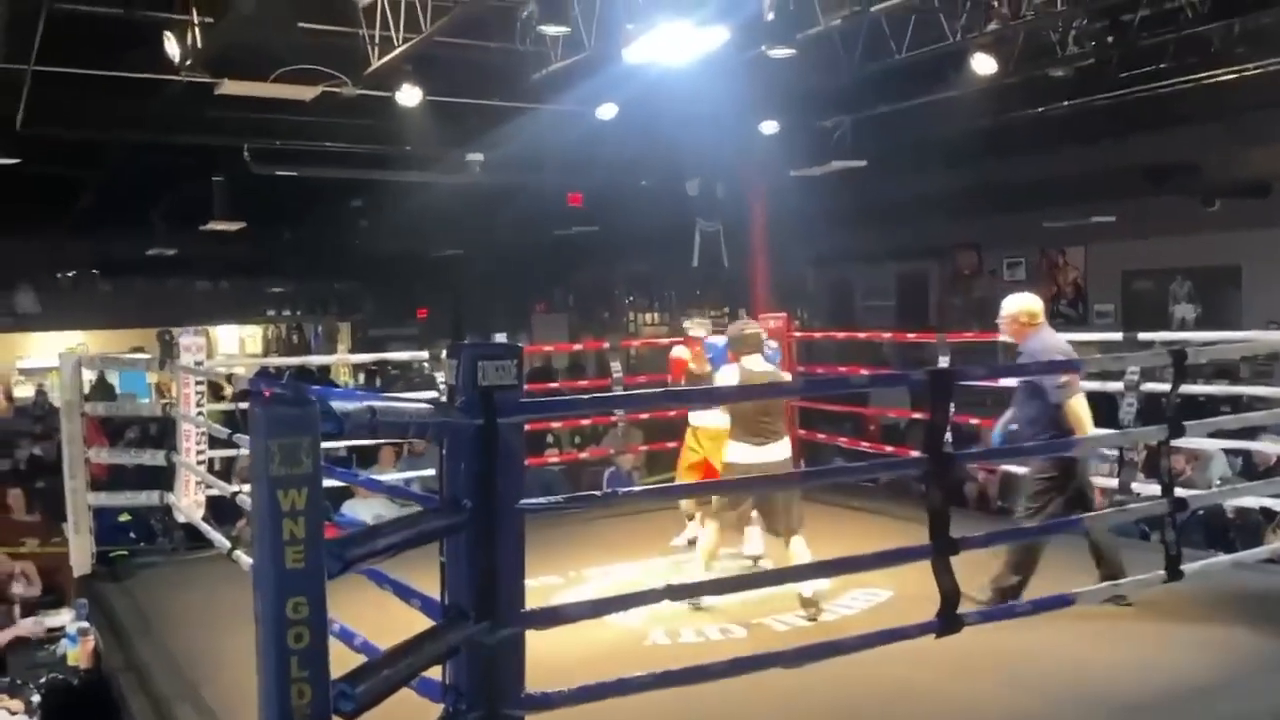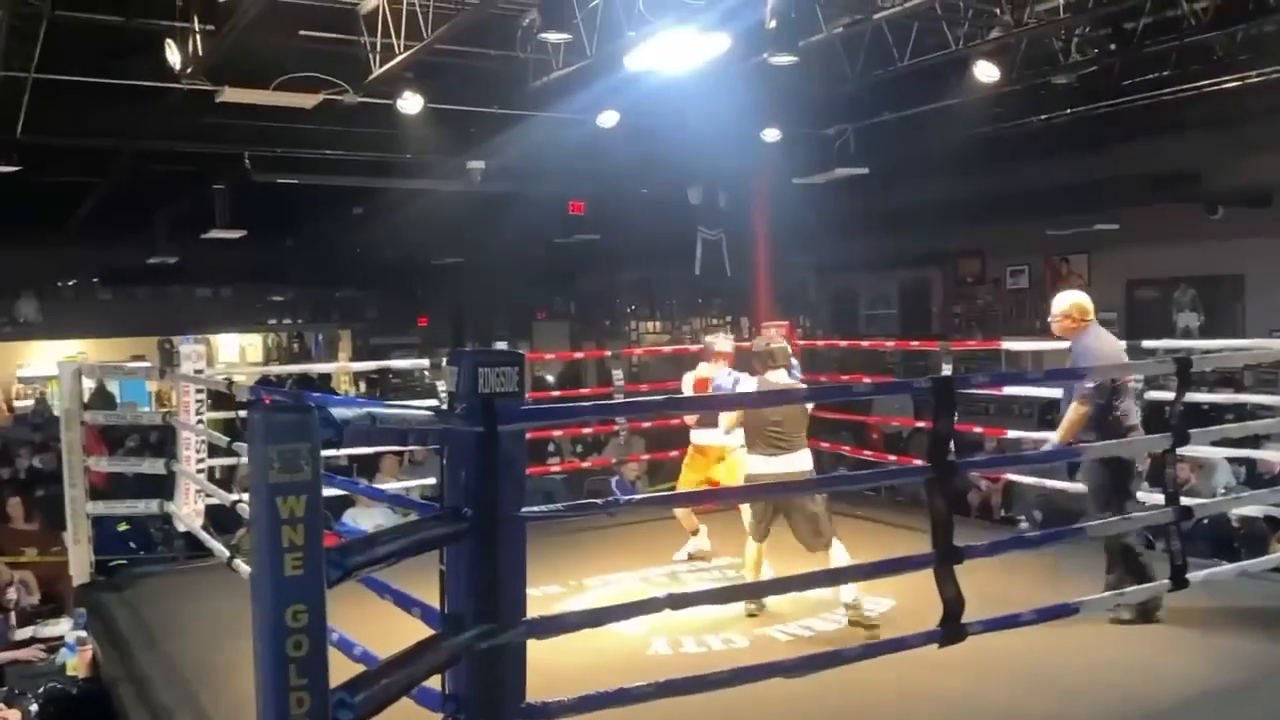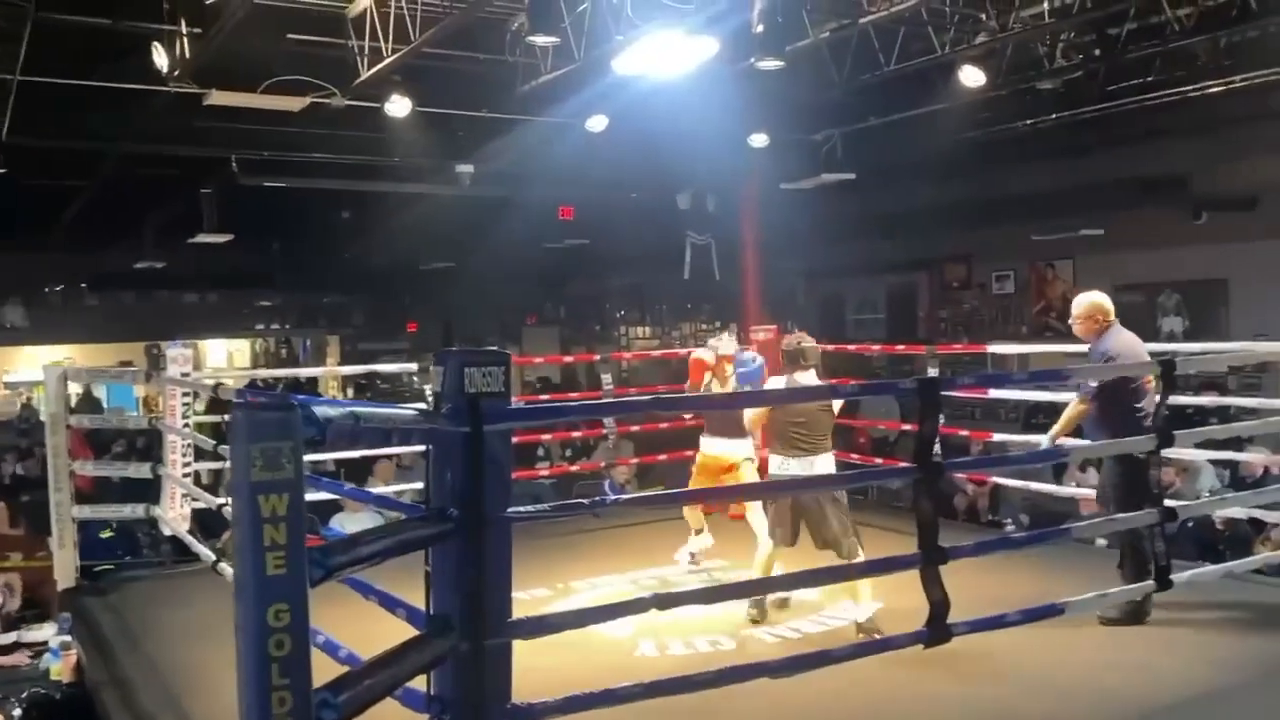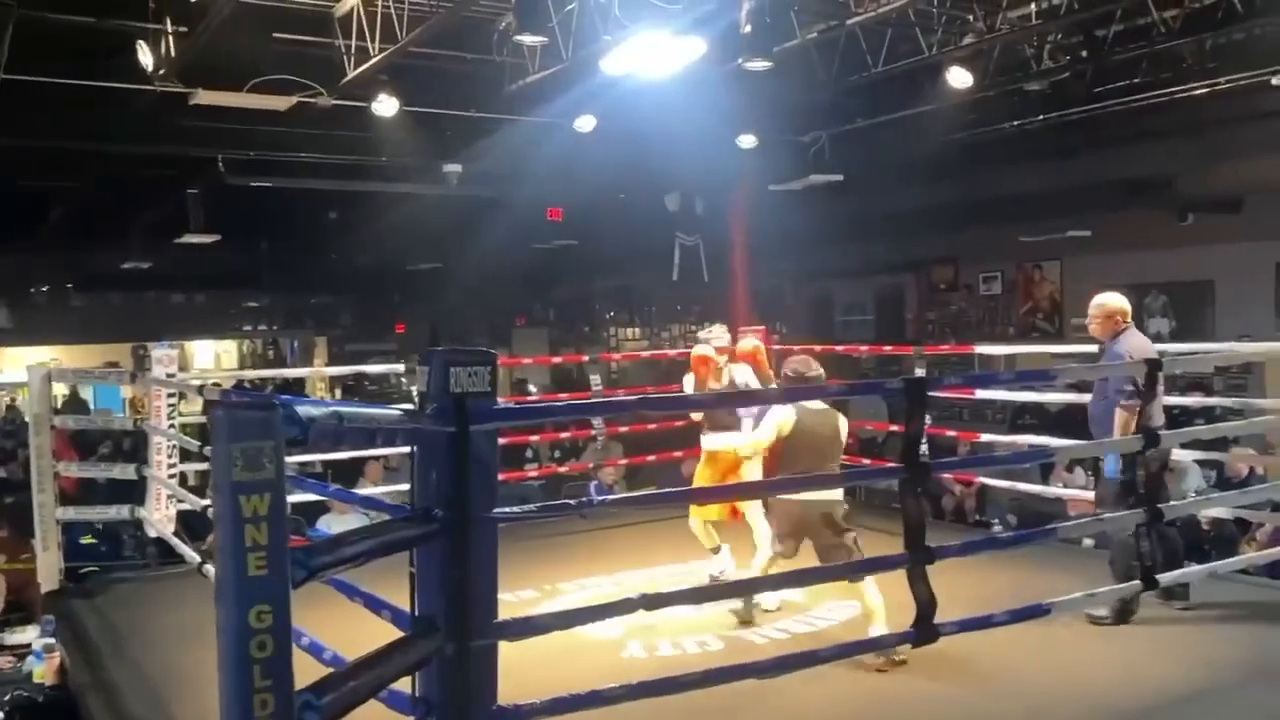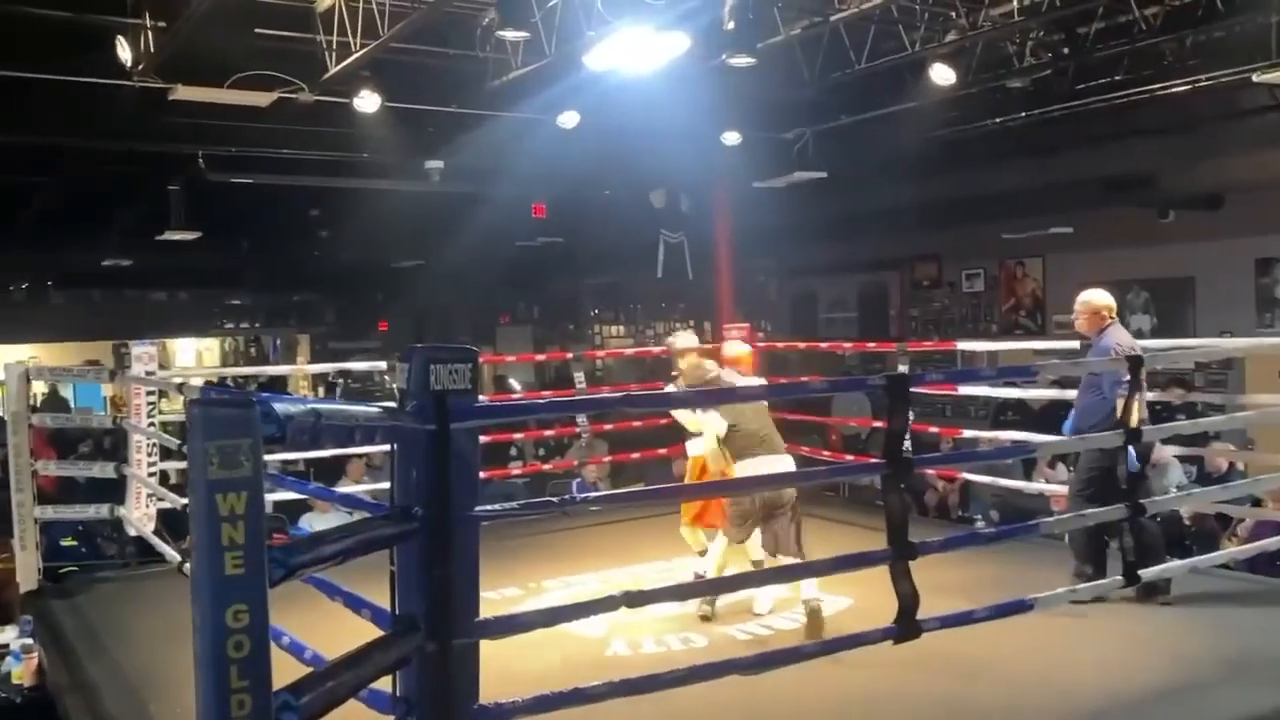
dt=0.3s
person 1, frame 1
left shoulder: (1043, 349)
right shoulder: (1037, 347)
left elbow: (1071, 397)
right elbow: (1029, 398)
right wrist: (1005, 423)
right hip: (1060, 444)
left knee: (1032, 515)
right knee: (1083, 514)
left ankle: (1005, 591)
right ankle: (1116, 583)
person 1, frame 2
left shoulder: (1089, 349)
right shoulder: (1100, 340)
left elbow: (1083, 404)
left wrist: (1056, 443)
left hip: (1110, 445)
right hip: (1116, 441)
left knee: (1115, 521)
right knee: (1113, 519)
left ankle: (1143, 601)
right ankle: (1119, 590)
person 1, frame 3
left shoulder: (1108, 350)
right shoulder: (1124, 339)
left elbow: (1085, 402)
left wrist: (1051, 437)
right hip: (1129, 441)
right knee: (1124, 514)
left ankle: (1135, 603)
right ankle: (1137, 585)
person 1, frame 4
left shoulder: (1121, 351)
right shoulder: (1138, 344)
left elbow: (1127, 407)
left wrist: (1115, 453)
right hip: (1151, 445)
left ankle: (1124, 601)
right ankle: (1175, 588)
person 1, frame 5
left shoulder: (1110, 345)
right shoulder: (1112, 340)
left elbow: (1126, 397)
left wrist: (1127, 442)
right wrist: (1076, 414)
left hip: (1108, 442)
right hip: (1123, 441)
left knee: (1082, 506)
left ankle: (1090, 579)
right ankle: (1155, 585)
person 2, frame 1
left shoulder: (729, 374)
right shoulder: (783, 378)
left hip: (740, 464)
right hip: (777, 462)
left knee: (714, 521)
right knee: (792, 532)
right ankle: (809, 597)
person 2, frame 2
left shoulder: (748, 387)
right shoulder: (804, 392)
left hip: (759, 473)
right hip: (797, 473)
left knee: (756, 536)
right knee: (828, 540)
left ankle: (752, 597)
right ankle: (851, 605)
person 2, frame 3
left shoulder: (775, 385)
right shoulder: (833, 394)
left elbow: (750, 422)
left hip: (782, 476)
right hip: (820, 477)
left knee: (774, 540)
right knee: (850, 549)
left ankle: (757, 601)
right ankle: (865, 620)
person 2, frame 4
left shoulder: (783, 413)
right shoulder: (838, 419)
left elbow: (748, 449)
left hip: (789, 503)
right hip: (828, 502)
left knee: (777, 550)
left ankle: (747, 603)
right ankle: (880, 638)
person 2, frame 5
left shoulder: (713, 418)
right shoulder: (748, 388)
left elbow: (717, 464)
left hip: (753, 480)
right hip: (785, 476)
left knee: (726, 535)
right knee: (789, 553)
left ankle: (708, 599)
right ankle: (810, 601)
person 3, frame 1
left shoulder: (720, 358)
right shoulder: (681, 362)
right wrist: (675, 378)
left hip: (724, 430)
right hip: (696, 431)
right knee: (682, 485)
right ankle: (693, 527)
person 3, frame 2
left shoulder: (734, 379)
right shoulder: (691, 378)
left elbow: (740, 417)
right elbow: (689, 419)
right wrist: (700, 392)
left hip: (731, 448)
right hip: (700, 448)
right knee: (680, 507)
right ankle: (698, 541)
person 3, frame 3
left shoulder: (745, 380)
right shoulder: (701, 379)
left wrist: (755, 387)
right wrist: (695, 383)
left hip: (740, 456)
right hip: (710, 455)
left knee: (754, 509)
right knee: (690, 505)
right ankle: (700, 538)
person 3, frame 4
left shoulder: (742, 371)
right shoulder: (691, 379)
right elbow: (696, 414)
right wrist: (702, 379)
right hip: (714, 451)
left knee: (753, 512)
right knee: (697, 520)
right ankle: (721, 557)
person 3, frame 5
right shoulder: (672, 391)
right elbow: (693, 424)
right hip: (701, 456)
right knee: (687, 524)
left ankle: (763, 584)
right ankle: (706, 558)
